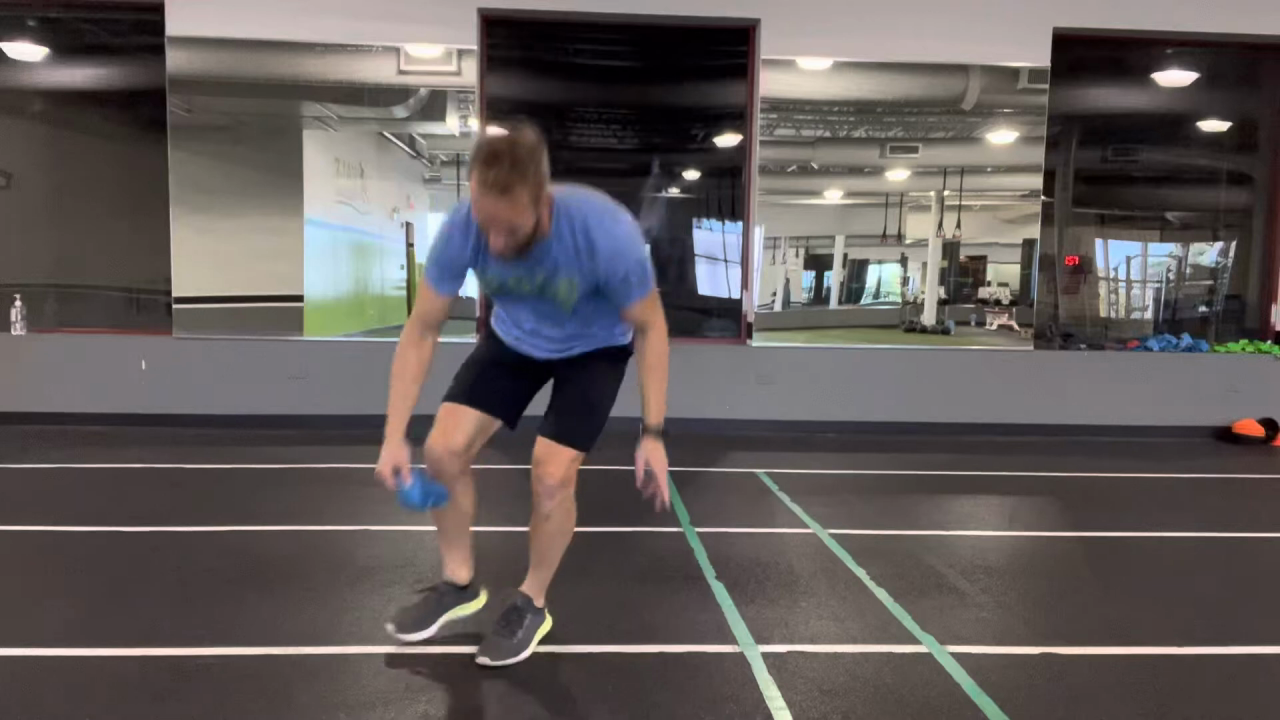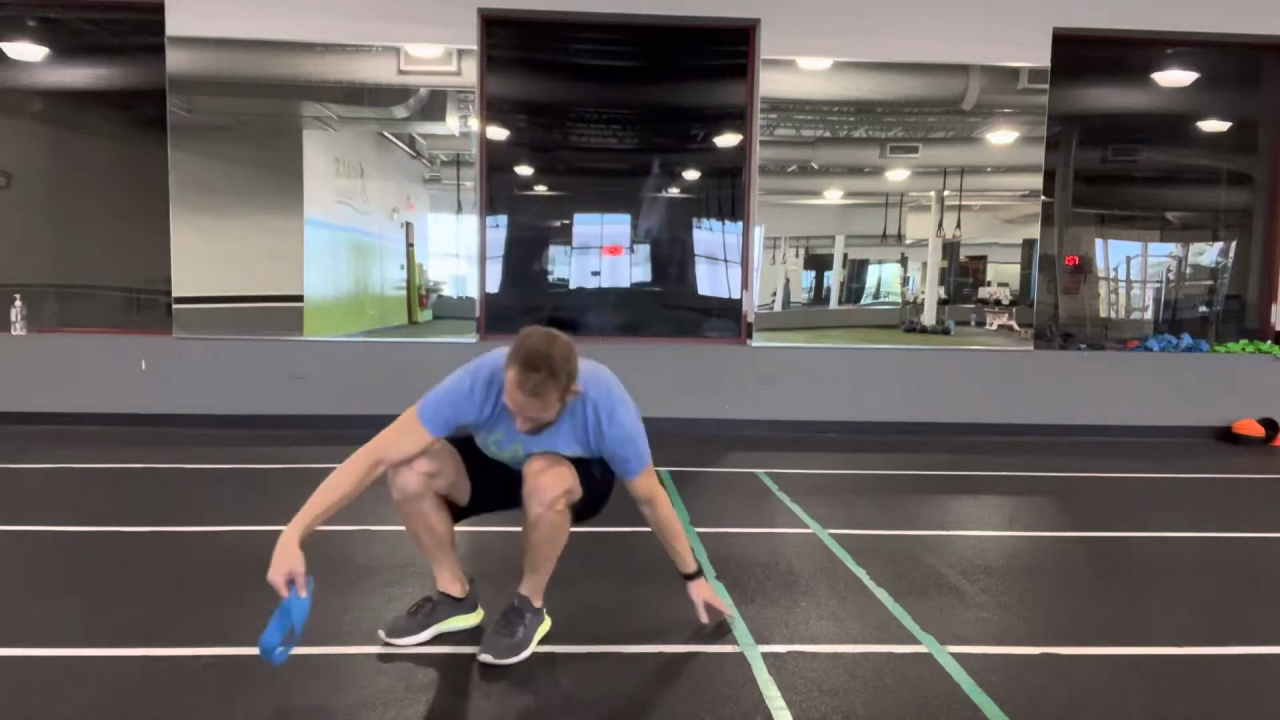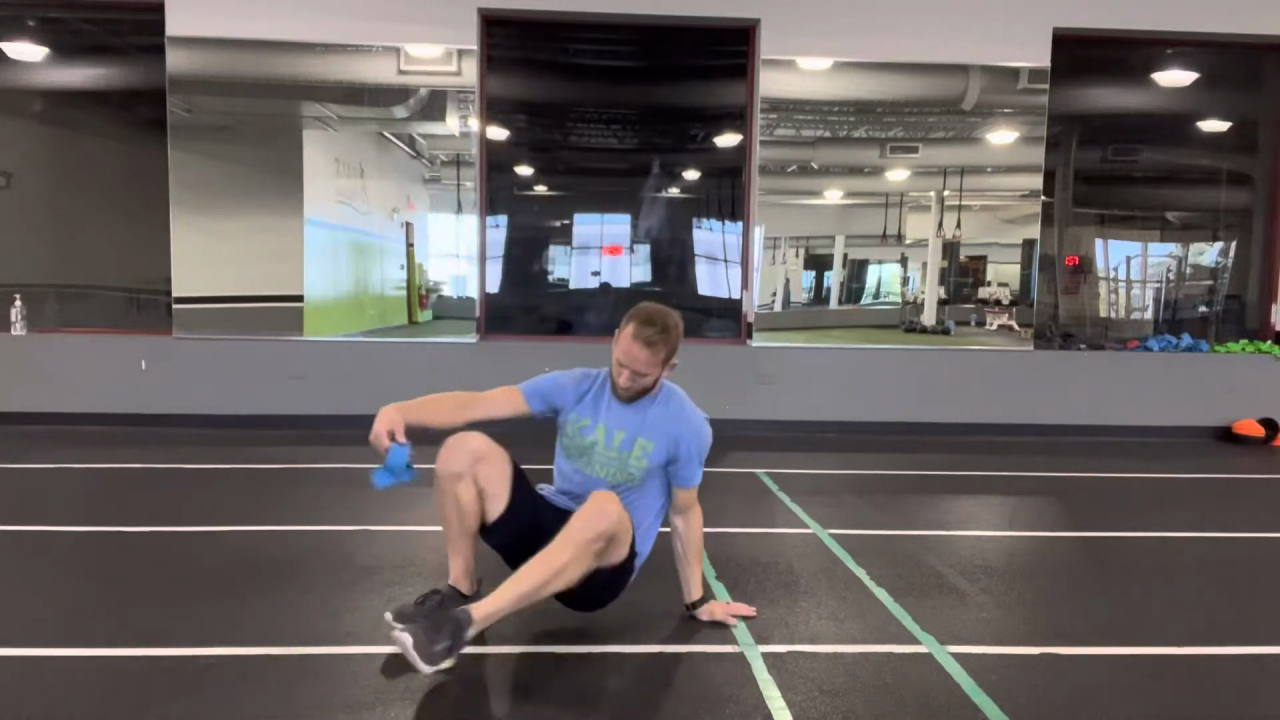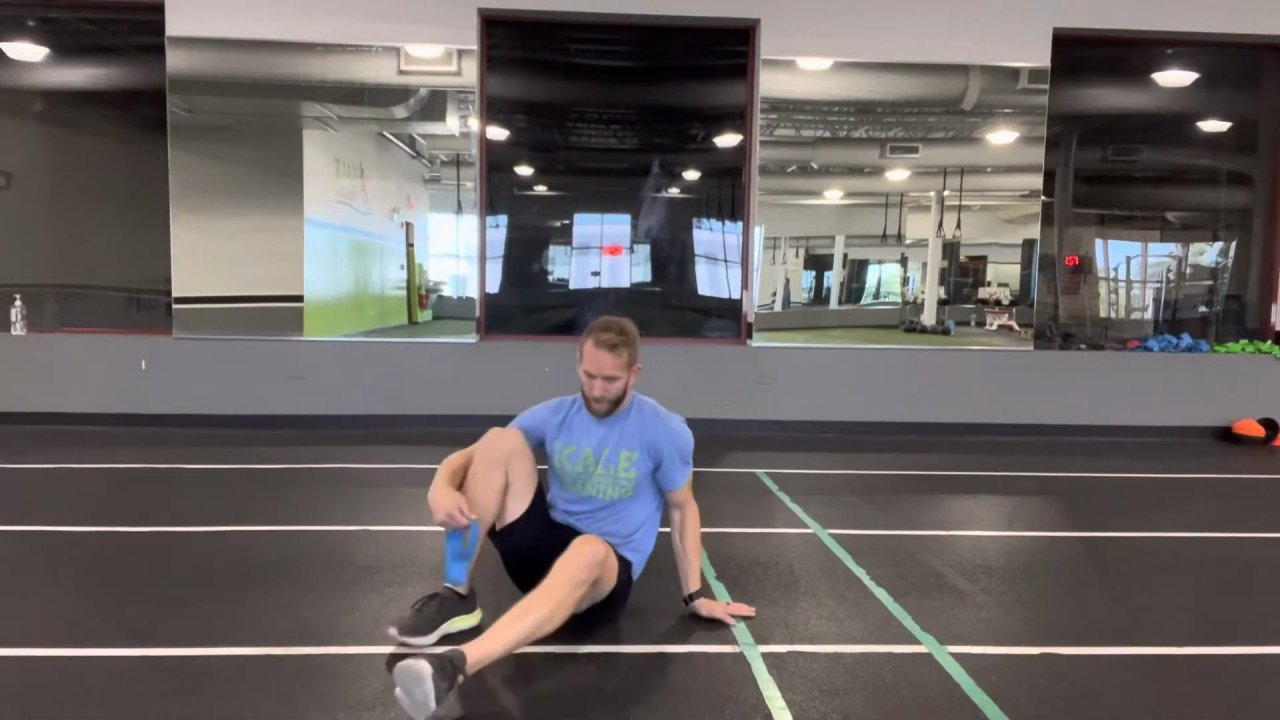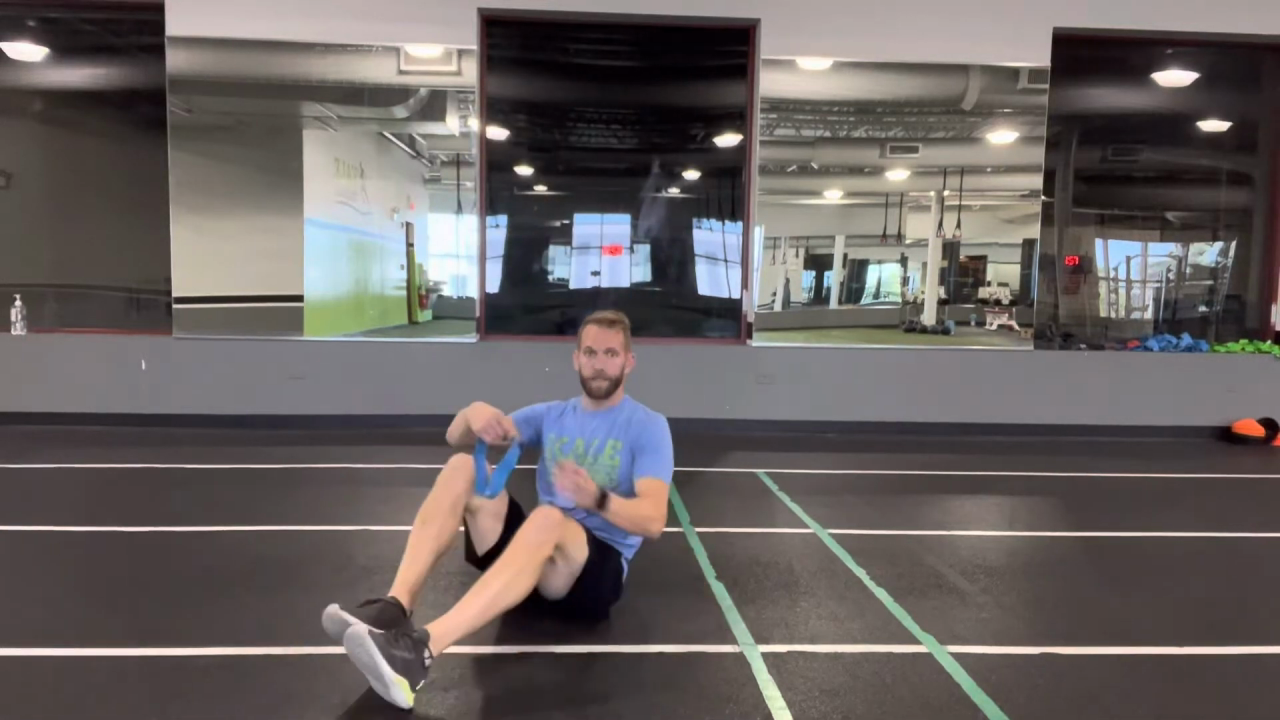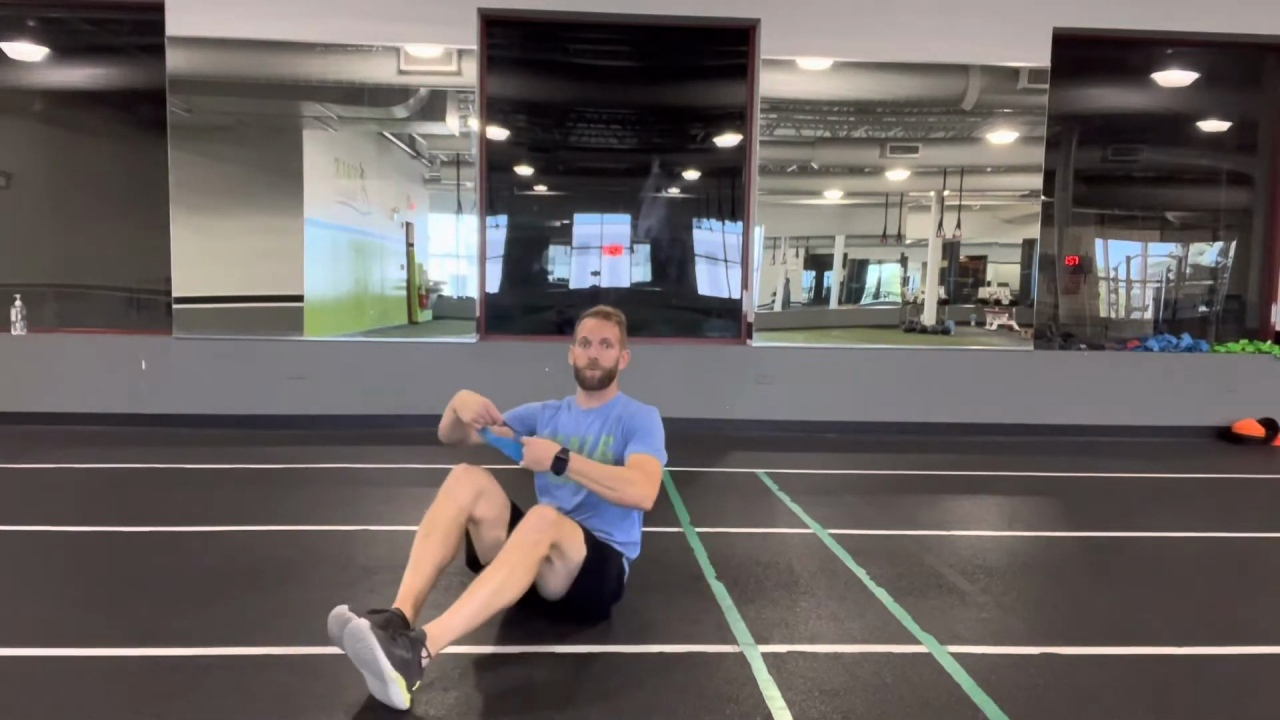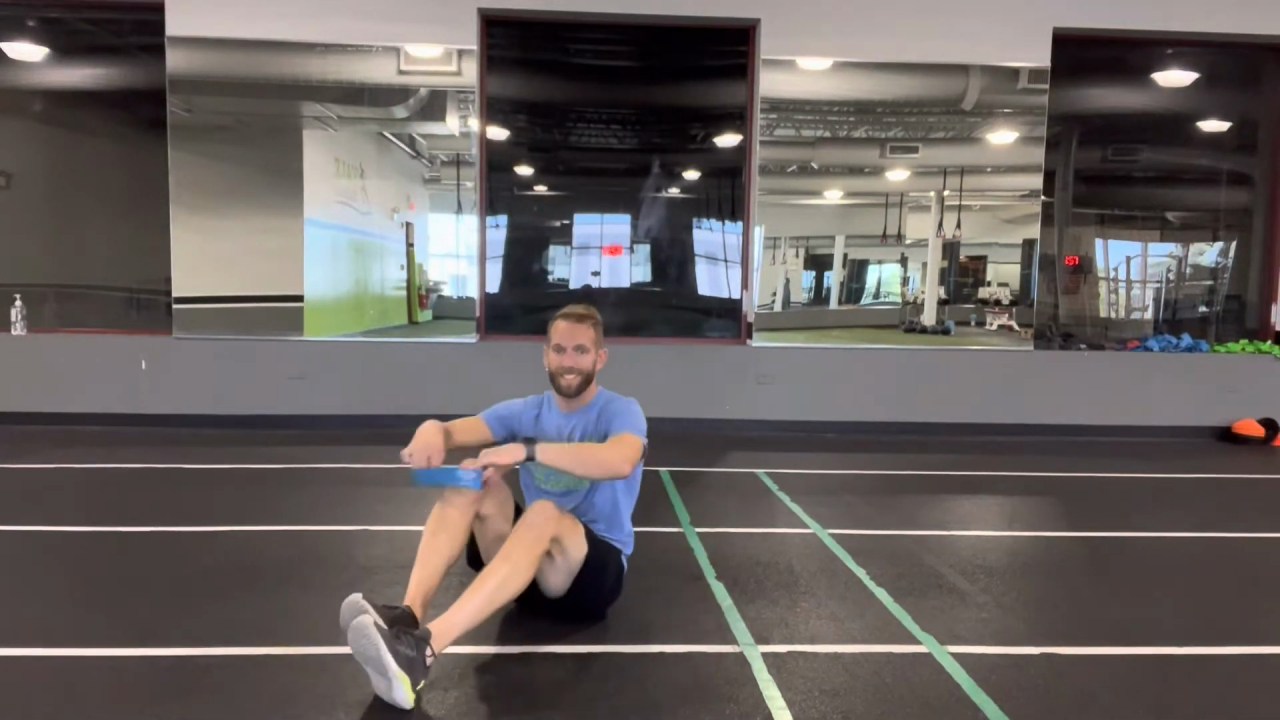
dt=0.4s
person 1, frame 1
left shoulder: (606, 233)
right shoulder: (462, 231)
left elbow: (649, 327)
right elbow: (421, 332)
left wrist: (652, 434)
right wrist: (394, 437)
left hip: (593, 348)
right hip: (513, 340)
left knee: (552, 471)
right knee: (442, 448)
left ankle: (530, 606)
right ankle: (459, 583)
person 1, frame 2
left shoulder: (609, 414)
right shoulder: (479, 383)
left elbow: (649, 496)
right elbow: (376, 456)
left wrist: (692, 575)
right wrist: (293, 534)
left hip: (580, 470)
right hip: (499, 463)
left knee: (543, 480)
right knee: (409, 473)
left ankle: (529, 606)
right ankle: (454, 596)
person 1, frame 3
left shoulder: (687, 425)
right shoulder: (575, 387)
left elbow: (685, 511)
right elbow: (475, 405)
left wrist: (697, 602)
right wrist: (400, 410)
left hip: (603, 561)
right hip: (548, 526)
left knee: (605, 507)
right knee: (464, 449)
left ankle: (465, 621)
right ankle: (461, 591)
person 1, frame 4
left shoulder: (665, 432)
right shoulder: (553, 416)
left elbow: (681, 508)
right elbow: (472, 455)
left wrist: (695, 595)
right wrist: (442, 488)
left hip: (608, 570)
right hip: (541, 546)
left knee: (588, 551)
right knee: (501, 440)
left ankle: (456, 666)
right ankle: (456, 596)
person 1, frame 5
left shoulder: (648, 427)
right shoulder: (550, 415)
left elbow: (652, 518)
right elbow: (455, 437)
left wrist: (596, 498)
right wrist: (474, 414)
left hip: (596, 567)
right hip: (530, 552)
left knee: (547, 518)
right knee: (463, 468)
left ankle: (421, 650)
right ankle: (395, 607)
person 1, frame 6
left shoulder: (640, 419)
right shoulder: (546, 414)
left elbow: (642, 493)
right elbow: (452, 436)
left wrist: (560, 460)
right wrist: (460, 403)
left hip: (599, 568)
right hip: (534, 556)
left knee: (544, 519)
right knee: (468, 479)
left ankle: (418, 650)
right ankle: (399, 617)
person 1, frame 7
left shoulder: (620, 411)
right shoulder: (525, 411)
left elbow: (619, 462)
right elbow: (452, 434)
left wrist: (529, 449)
right wrist: (431, 432)
left hip: (594, 569)
right hip: (528, 561)
left knee: (543, 513)
left ankle: (423, 648)
right ankle: (408, 615)
